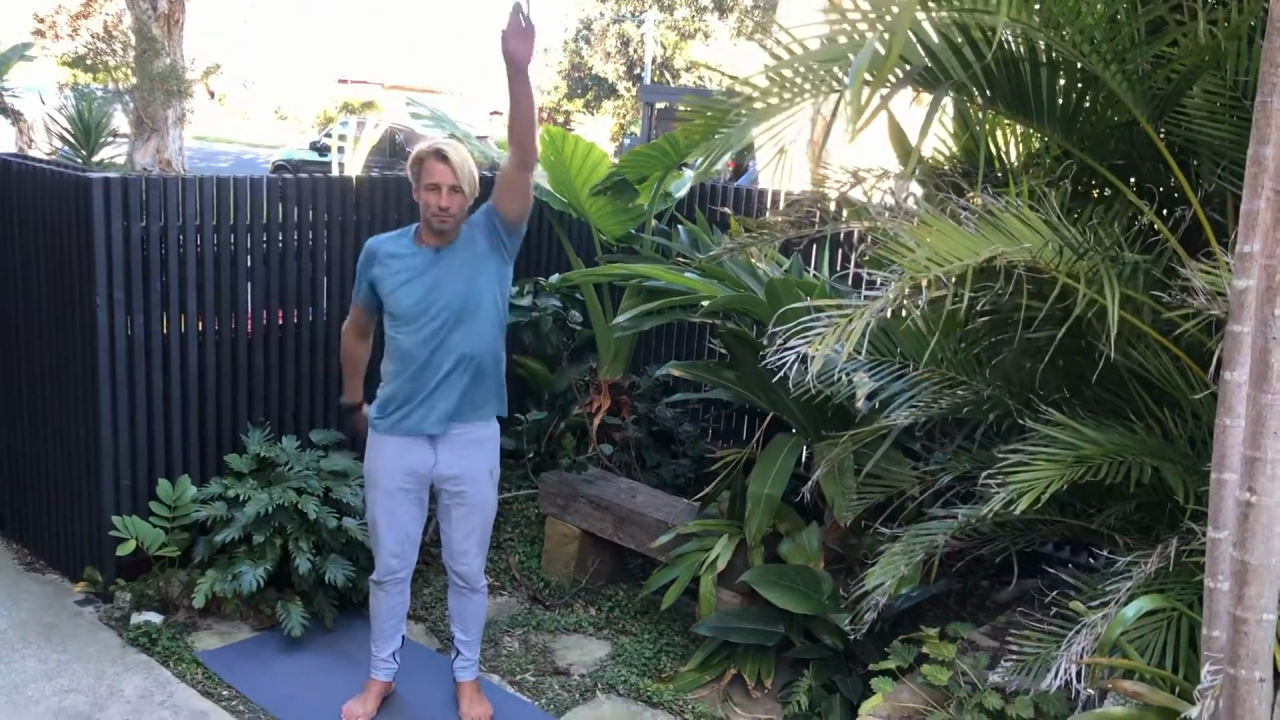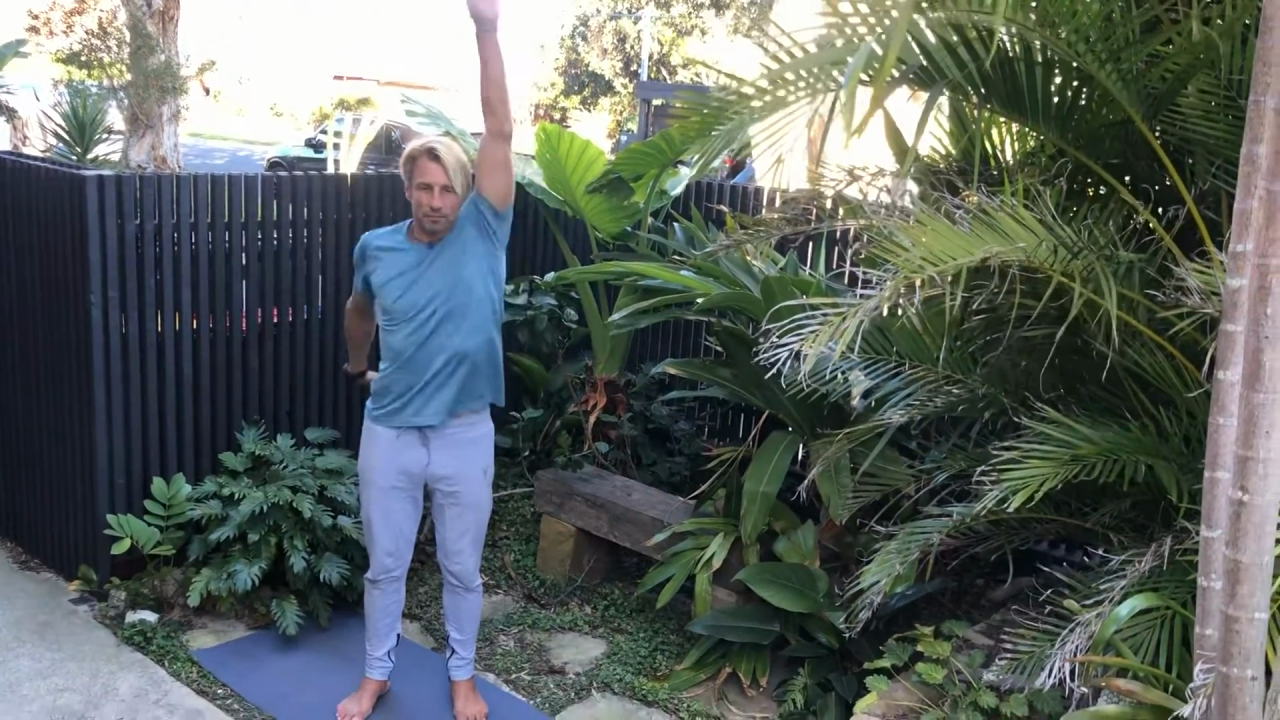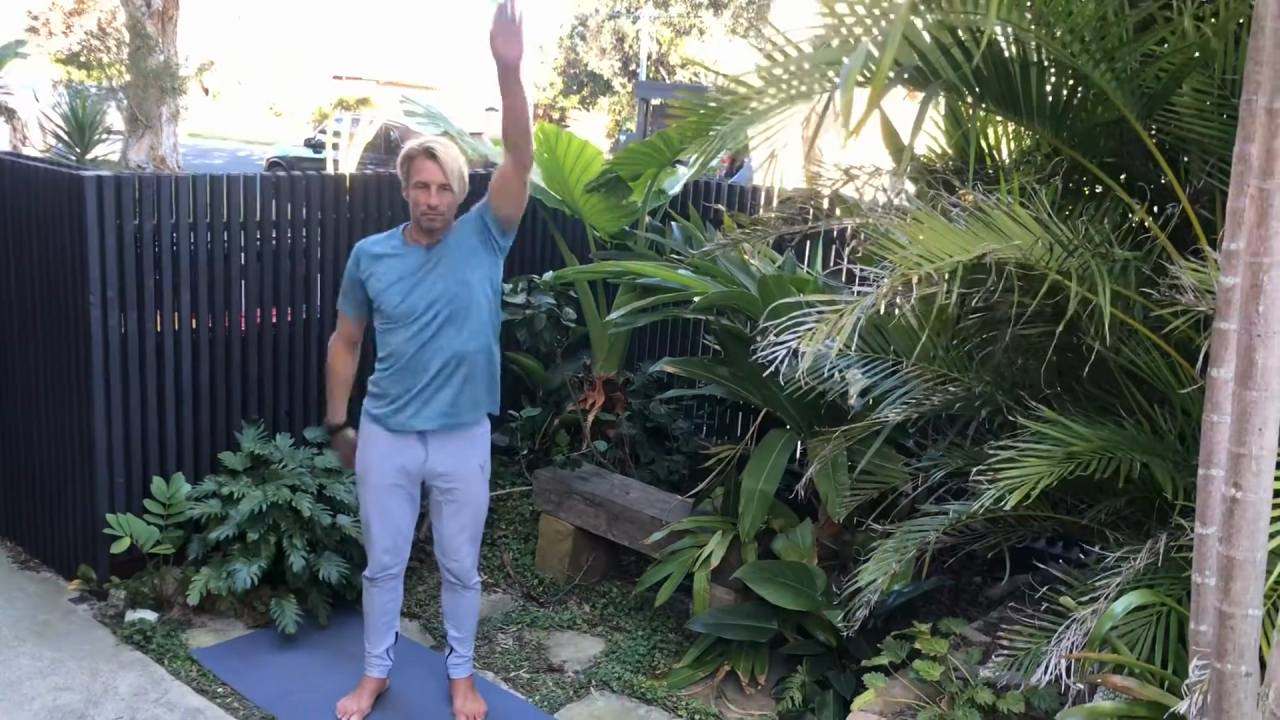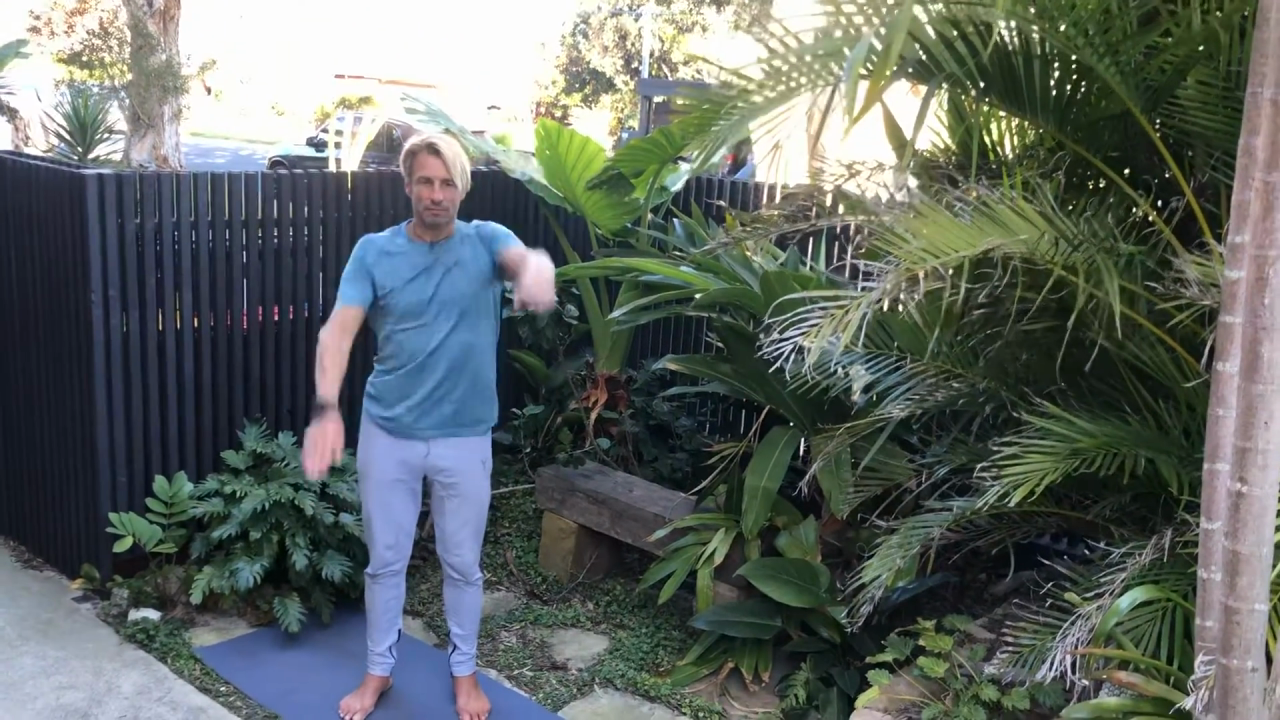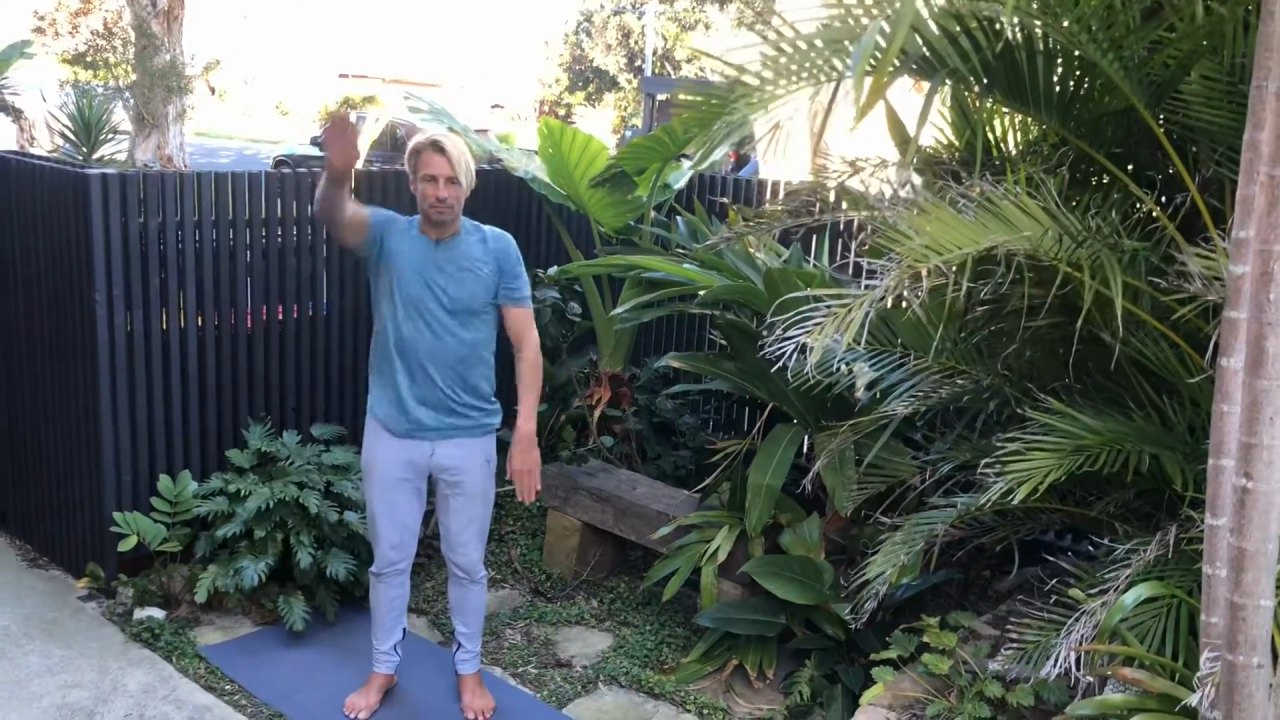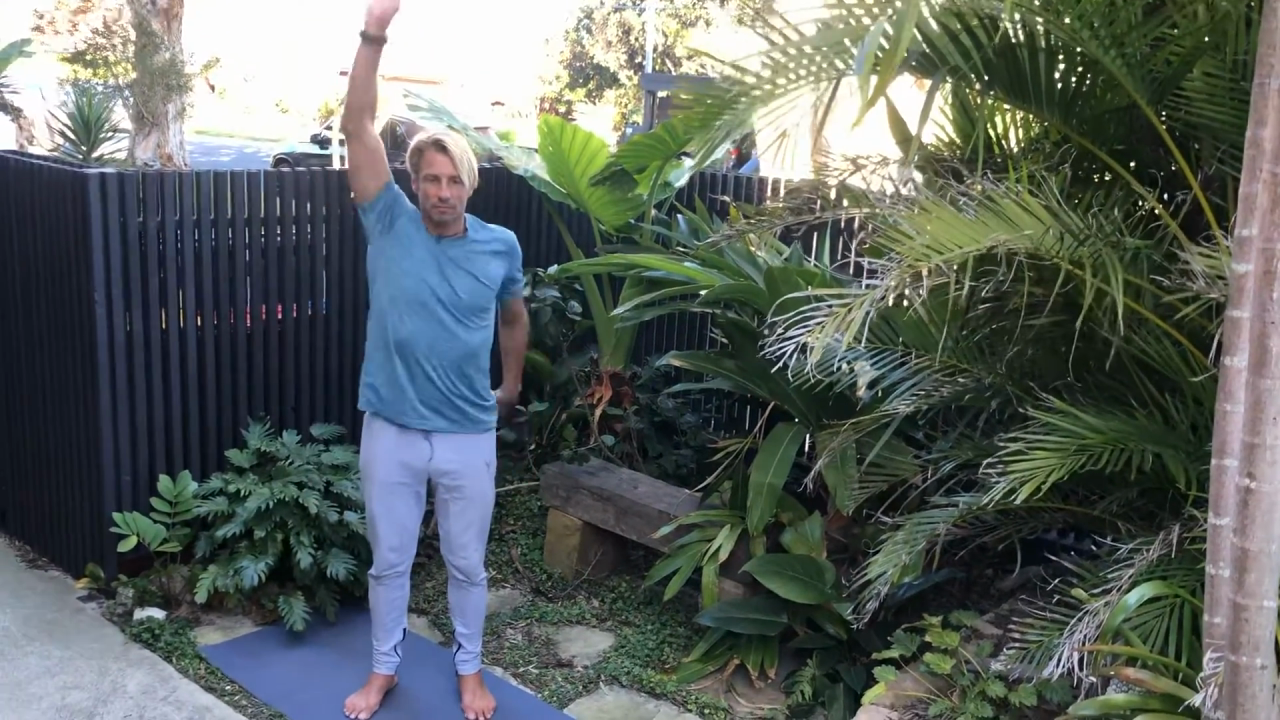
dt=0.2s
person 1, frame 1
left shoulder: (493, 243)
right shoulder: (380, 253)
left elbow: (522, 157)
right elbow: (356, 331)
left wrist: (516, 69)
right wrist: (352, 401)
left hip: (470, 439)
right hip: (394, 438)
left knee: (467, 570)
right knee: (390, 568)
person 1, frame 2
left shoulder: (484, 234)
right shoulder: (374, 247)
left elbow: (500, 133)
right wrist: (358, 365)
left hip: (465, 435)
right hip: (388, 434)
left knee: (462, 569)
right knee: (385, 567)
person 1, frame 3
left shoulder: (483, 240)
right shoulder: (373, 251)
left elbow: (515, 162)
right elbow: (345, 337)
left wrist: (507, 65)
right wrist: (340, 418)
left hip: (463, 439)
right hip: (386, 437)
left knee: (461, 566)
right knee: (382, 564)
person 1, frame 4
left shoulder: (487, 240)
right shoulder: (374, 251)
left elbow: (525, 261)
right elbow: (339, 331)
left wrist: (535, 270)
right wrist: (326, 409)
left hip: (464, 436)
right hip: (388, 433)
left knee: (462, 564)
right knee: (385, 561)
left ankle: (464, 672)
right ankle: (378, 672)
person 1, frame 5
left shoulder: (496, 248)
right shoulder: (388, 234)
left elbow: (525, 340)
right elbow: (337, 214)
left wrist: (526, 433)
right wrist: (338, 166)
left hip: (471, 438)
right hip: (393, 433)
left knee: (467, 566)
right knee: (389, 560)
left ankle: (468, 671)
right ankle: (383, 669)
person 1, frame 6
left shoulder: (500, 246)
right shoulder: (388, 225)
left elbow: (515, 322)
right elbow: (357, 128)
left wrist: (512, 384)
left hip: (468, 437)
right hip: (390, 432)
left knee: (466, 564)
right knee: (389, 561)
